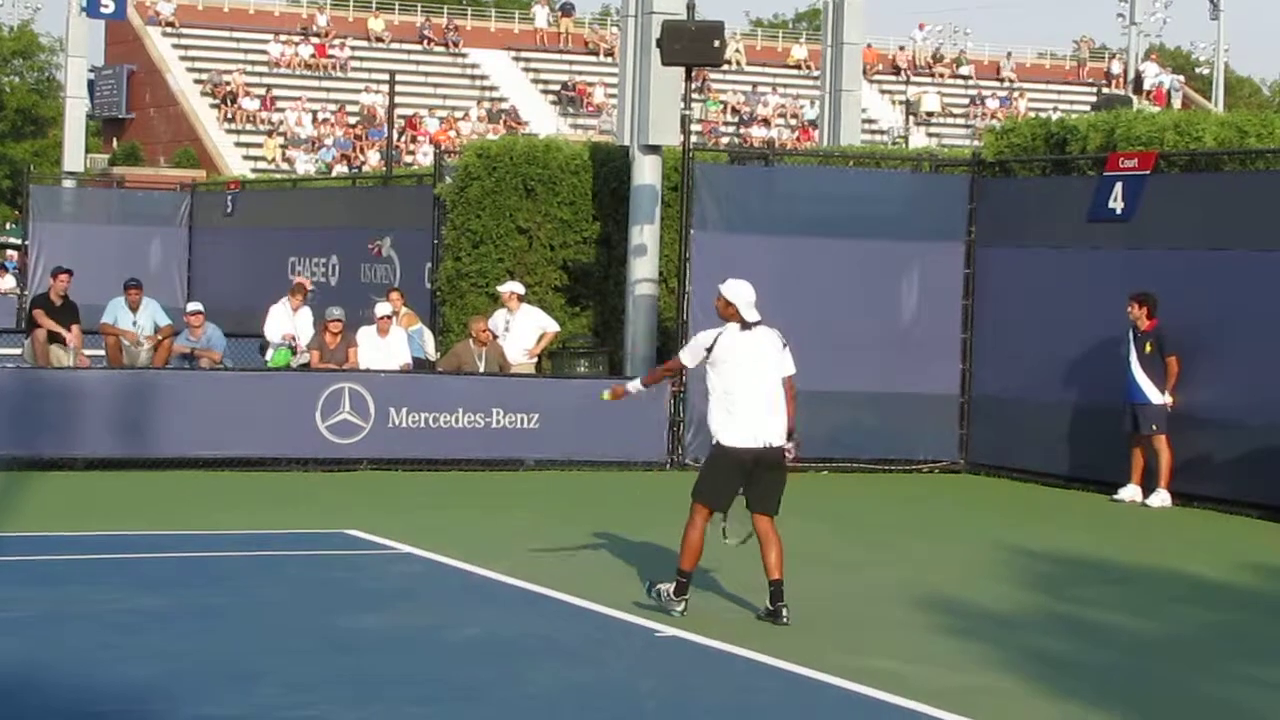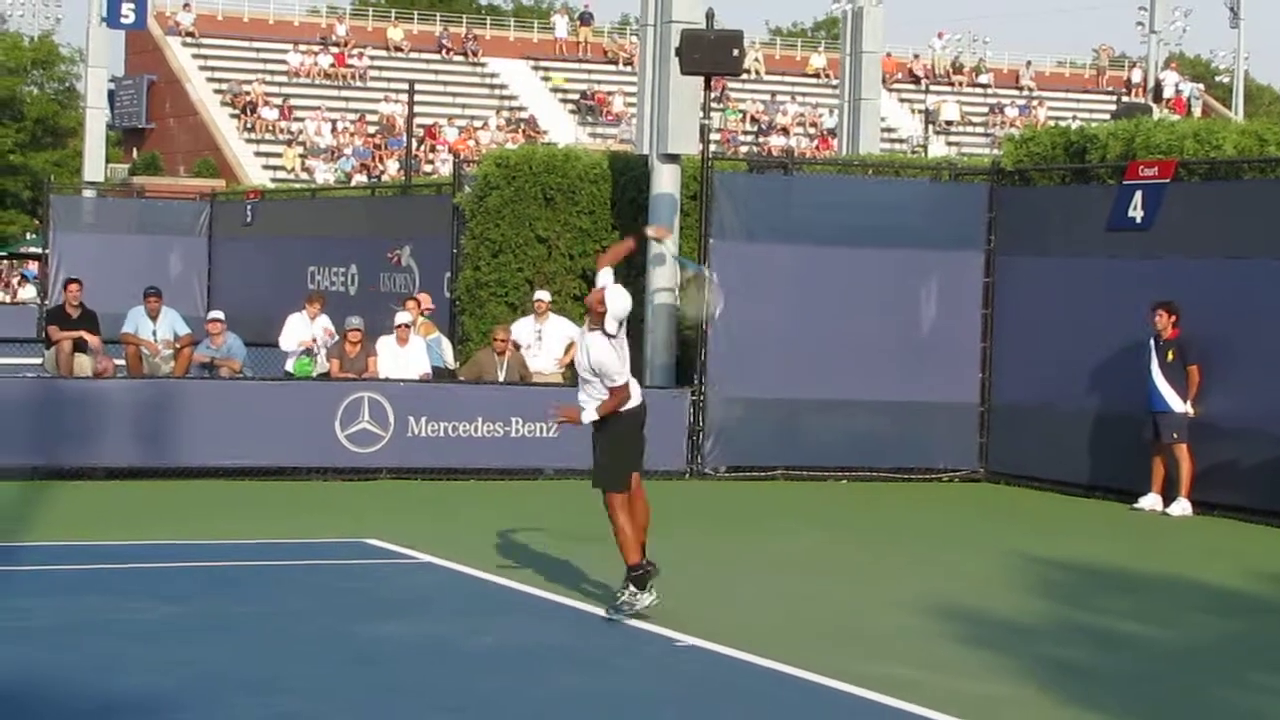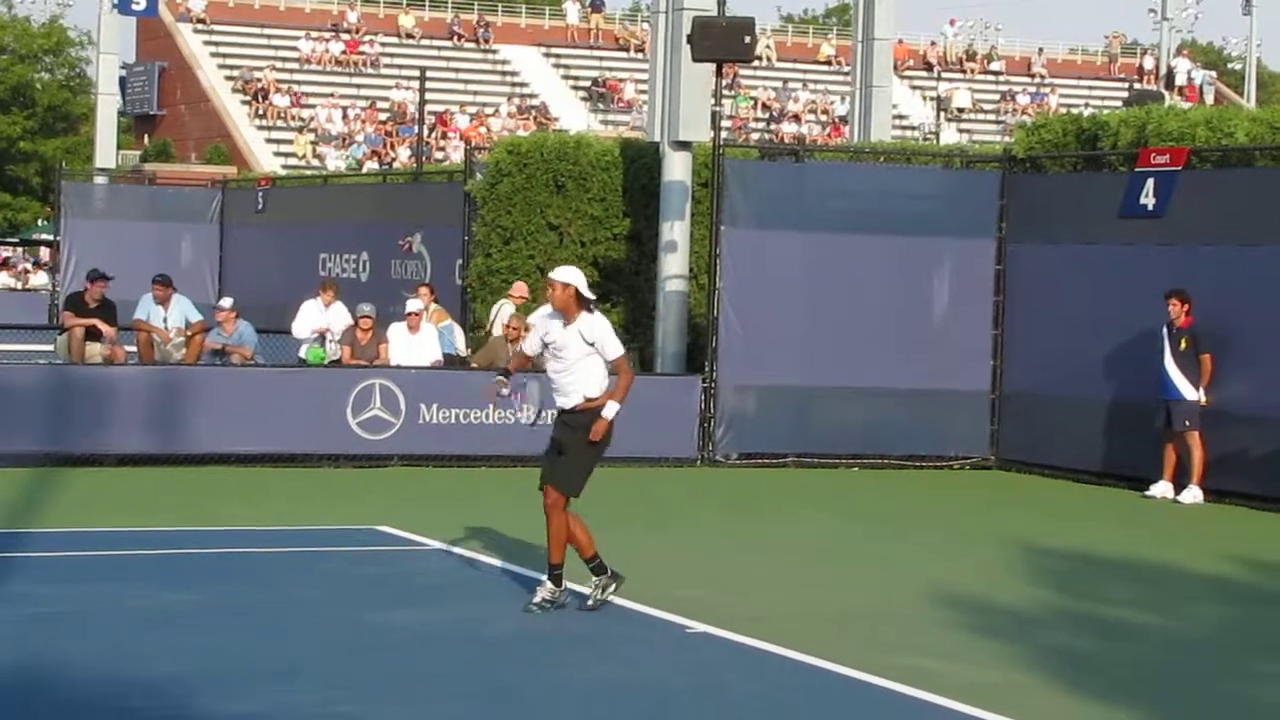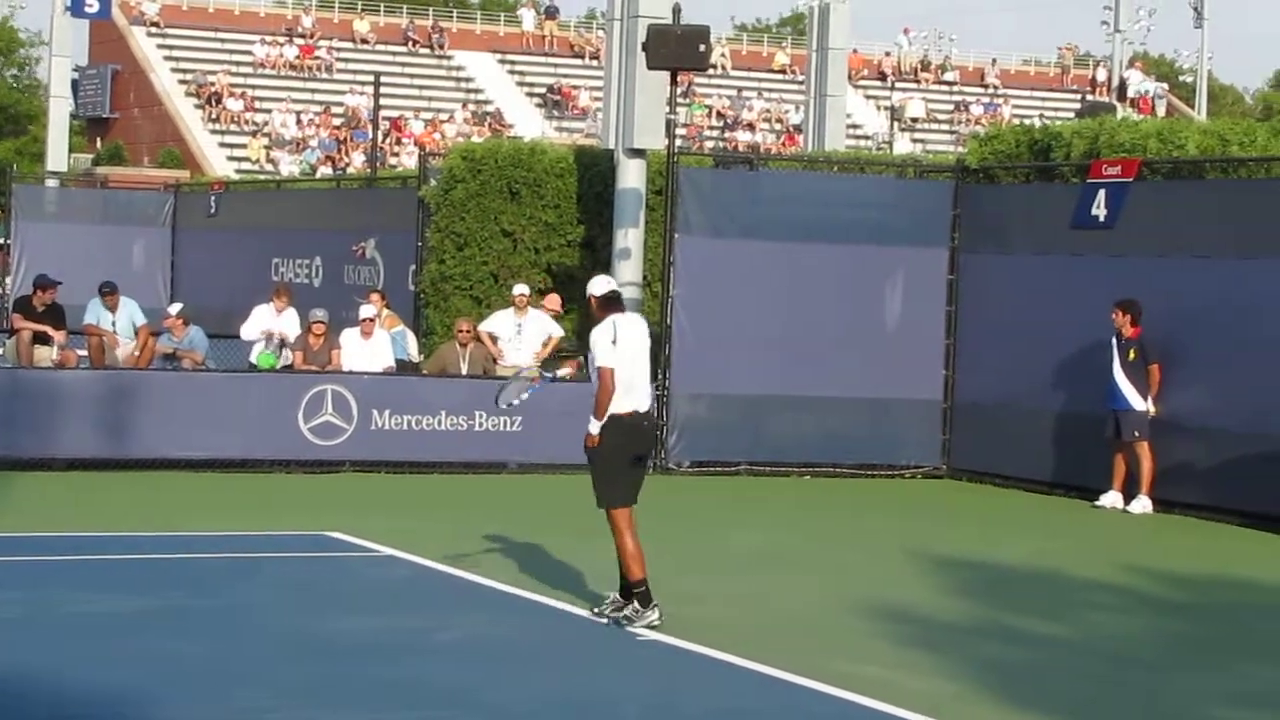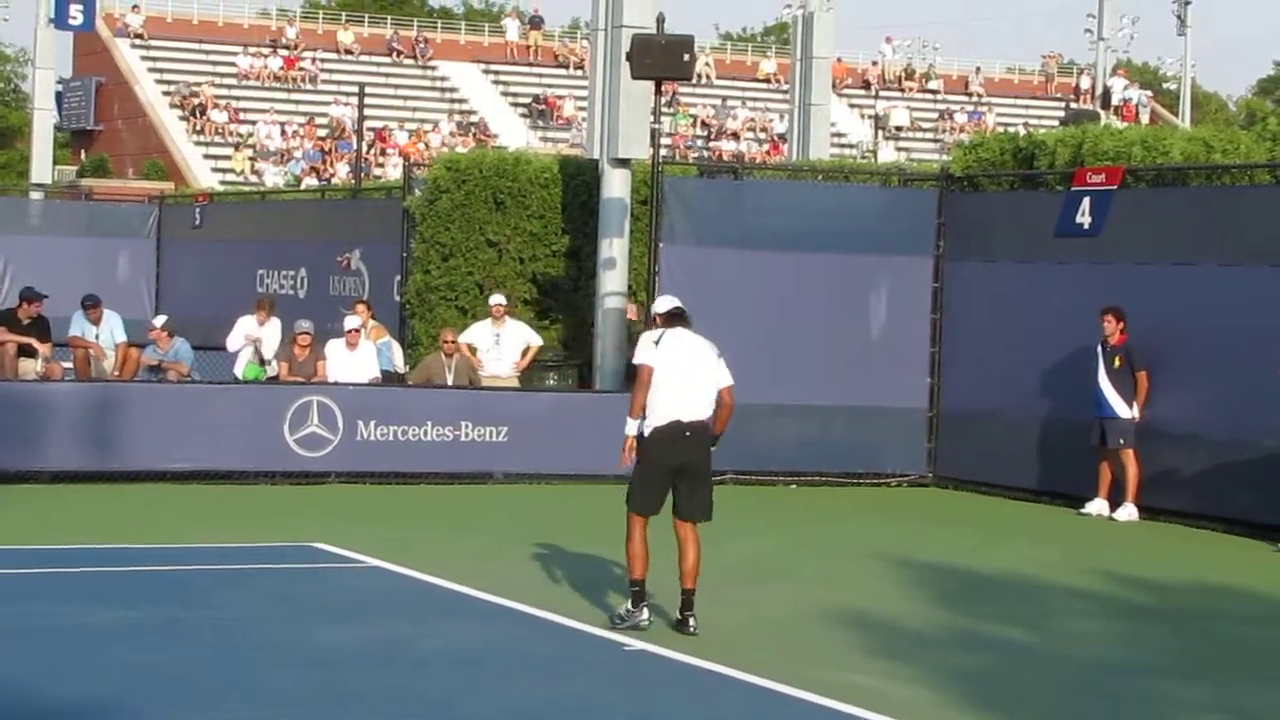
dt=1s
person 1, frame 1
left shoulder: (713, 339)
right shoulder: (774, 339)
left elbow: (671, 369)
right elbow: (790, 392)
left wrist: (631, 387)
right wrist: (788, 439)
left hip: (733, 445)
right hip: (772, 446)
left knee: (700, 513)
right knee: (764, 521)
left ankle: (678, 593)
right ankle: (777, 603)
person 1, frame 2
left shoulder: (605, 344)
right shoulder: (604, 292)
left elbow: (621, 397)
right elbow: (606, 258)
left wrist: (582, 415)
right wrist: (641, 236)
left hip: (617, 419)
right hip: (630, 414)
left knee: (615, 500)
right knee: (631, 485)
left ankle: (639, 586)
right ankle: (643, 570)
person 1, frame 3
left shoulder: (595, 327)
right shoulder: (548, 323)
left elbow: (626, 372)
right elbow: (524, 355)
left wrist: (608, 415)
right wrist: (505, 376)
left hip: (589, 423)
right hip: (565, 421)
left knee: (553, 501)
right knee: (558, 505)
left ankle: (554, 586)
right ankle: (603, 576)
person 1, frame 4
left shoulder: (602, 332)
right shoulder: (639, 322)
left elbow: (606, 386)
left wrist: (594, 427)
right wrist: (585, 364)
left hip: (616, 429)
right hip: (642, 424)
left knee: (619, 520)
right knee: (624, 515)
left ankle: (642, 606)
right ankle: (629, 593)
person 1, frame 5
left shoulder: (653, 339)
right shoulder: (709, 347)
left elbow: (642, 383)
right elbow: (727, 403)
left wrist: (631, 430)
right wrist: (710, 441)
left hip: (661, 438)
right hip: (698, 438)
left knee: (637, 520)
right knee: (687, 527)
left ankle: (637, 605)
right ankle: (687, 613)
person 2, frame 1
left shoulder: (1158, 334)
right shoulder: (1132, 333)
left elbow: (1173, 367)
left wrist: (1166, 393)
right wrist: (1133, 390)
left hip: (1153, 399)
right hip: (1135, 398)
left knee: (1159, 442)
right knee: (1136, 442)
left ankle: (1163, 492)
right ankle: (1134, 487)
person 2, frame 2
left shoulder: (1181, 343)
right shoulder: (1153, 342)
left elbow: (1194, 375)
left wrist: (1188, 402)
right wrist: (1154, 398)
left hip: (1174, 407)
right hip: (1157, 406)
left knee: (1180, 451)
right knee: (1157, 451)
left ankle: (1183, 501)
right ankle: (1155, 496)
person 2, frame 3
left shoulder: (1193, 331)
right shoulder: (1167, 330)
left elbow: (1206, 362)
left wrist: (1200, 390)
right wrist: (1167, 385)
left hip: (1187, 395)
right hip: (1169, 394)
left knee: (1192, 438)
right knee: (1169, 438)
left ankle: (1195, 488)
right ankle: (1166, 484)
person 2, frame 4
left shoulder: (1142, 341)
right shoulder: (1116, 340)
left elbow: (1155, 373)
left wrist: (1149, 401)
right wrist: (1116, 396)
left hip: (1135, 406)
right hip: (1117, 404)
left knee: (1141, 448)
right knee: (1119, 448)
left ankle: (1144, 498)
right ankle: (1116, 494)
person 2, frame 5
left shoulder: (1128, 349)
right shoulder: (1101, 348)
left elbow: (1143, 381)
left wrist: (1136, 409)
right wrist: (1101, 404)
left hip: (1121, 413)
right hip: (1103, 412)
left knee: (1126, 456)
right knee: (1104, 456)
left ankle: (1129, 506)
right ankle: (1101, 501)
